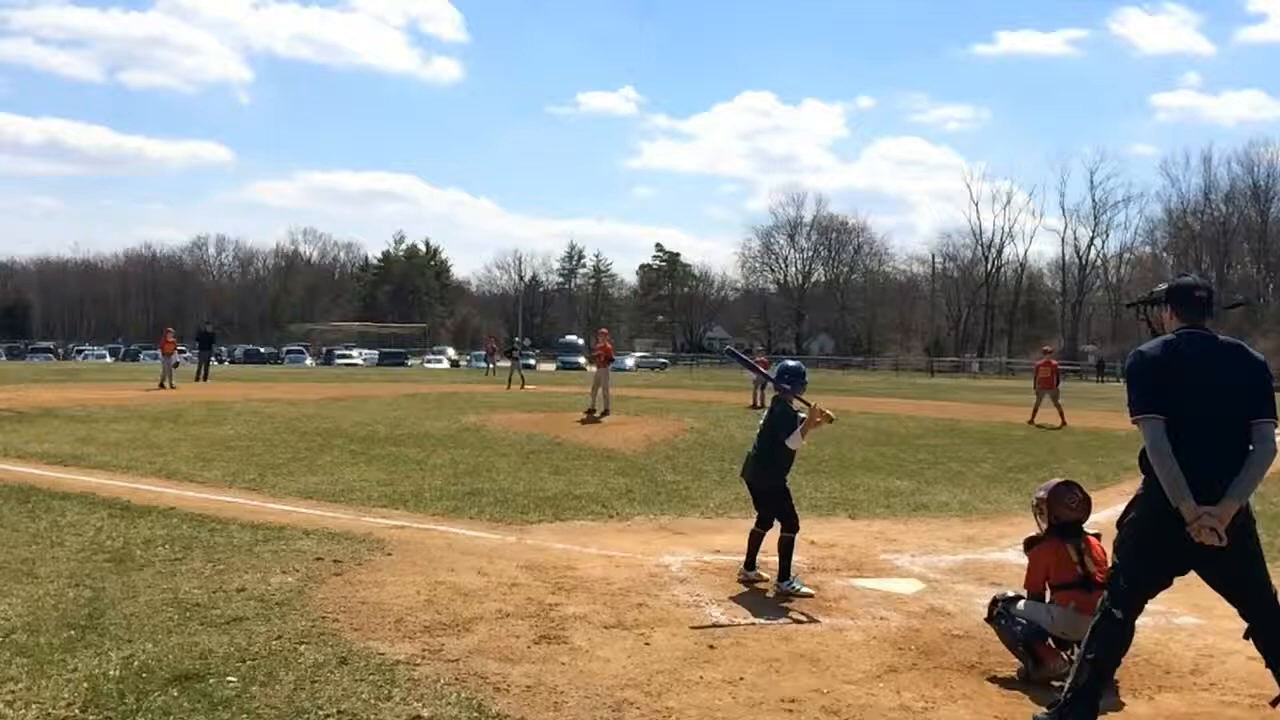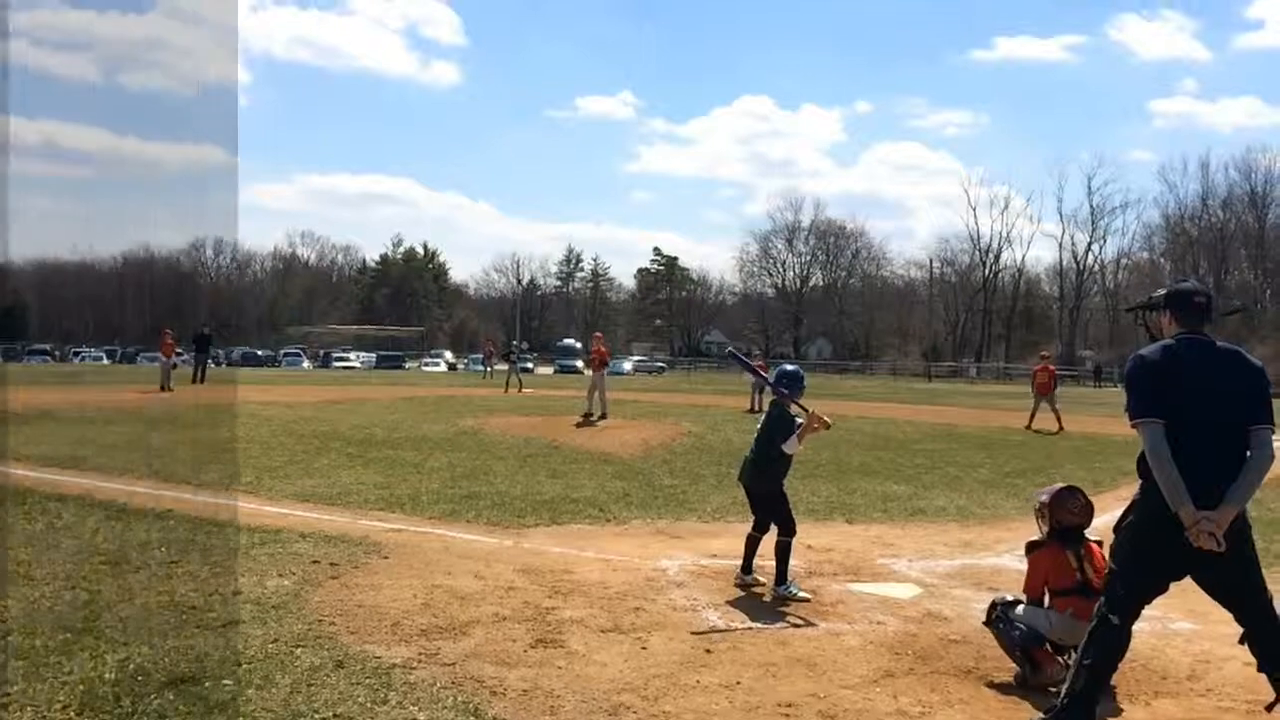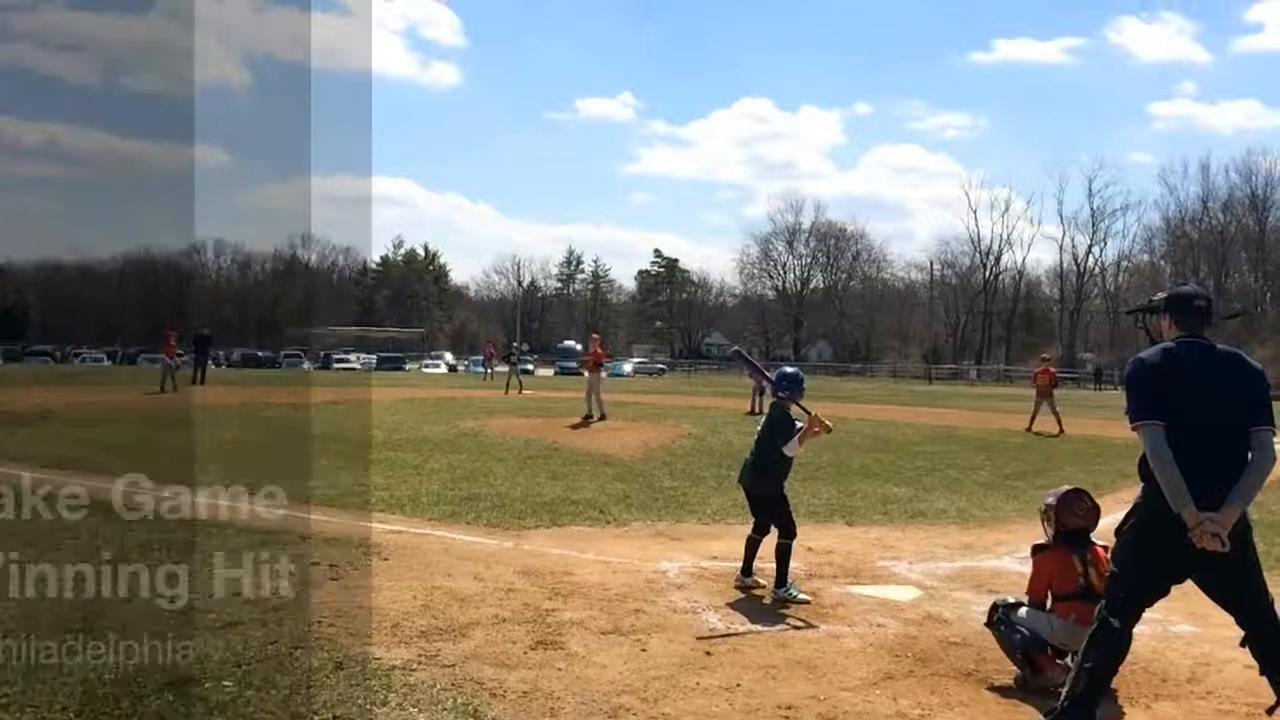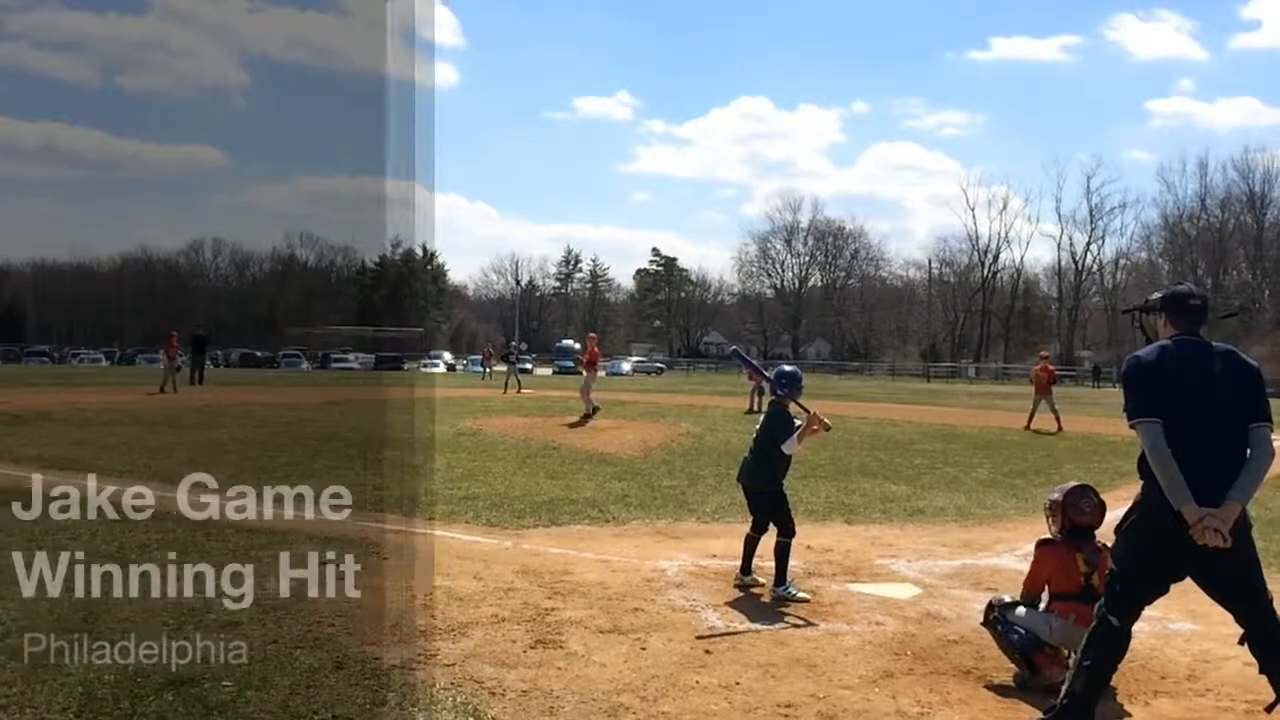
dt=0.2s
person 1, frame 1
left shoulder: (1148, 358)
left elbow: (1156, 439)
left wrist: (1188, 511)
right wrist: (1225, 509)
left hip: (1163, 508)
right hip: (1229, 513)
left knee: (1119, 608)
person 1, frame 2
left shoulder: (1148, 362)
left elbow: (1155, 444)
left wrist: (1186, 515)
right wrist: (1223, 514)
left hip: (1161, 513)
right hip: (1226, 518)
left knee: (1115, 614)
person 1, frame 3
left shoulder: (1148, 365)
left elbow: (1156, 446)
left wrist: (1189, 516)
right wrist: (1227, 516)
left hip: (1163, 516)
right hip: (1228, 520)
left knee: (1116, 617)
person 1, frame 4
left shoulder: (1144, 363)
right shoulder: (1244, 367)
left elbow: (1154, 443)
left wrist: (1191, 513)
right wrist: (1227, 512)
left hip: (1163, 513)
right hip: (1227, 517)
left knee: (1115, 615)
person 2, frame 1
left shoulder: (779, 405)
right shoulder: (784, 410)
left elbow: (799, 424)
right elbow: (792, 443)
left wrist: (818, 419)
right wrist: (811, 421)
left hip: (756, 471)
right hip: (768, 476)
left knee: (765, 519)
right knee: (790, 523)
left ankle: (748, 569)
right ankle: (784, 581)
person 2, frame 2
left shoulder: (778, 410)
right shoulder: (781, 415)
left elbow: (796, 430)
right elbow: (788, 448)
left wrist: (816, 426)
right wrist: (809, 427)
left hip: (753, 475)
right hip: (765, 480)
left knee: (762, 523)
right knee: (787, 528)
left ankle: (745, 573)
right ankle: (781, 585)
person 2, frame 3
left shoulder: (777, 412)
right shoulder: (782, 417)
left elbow: (796, 433)
right elbow: (789, 450)
left wrist: (816, 429)
right wrist: (809, 430)
left hip: (753, 478)
right hip: (765, 482)
left knee: (762, 525)
right knee: (787, 530)
left ankle: (745, 575)
right ankle: (781, 588)
person 2, frame 4
left shoulder: (775, 411)
right shoulder: (781, 415)
left elbow: (794, 432)
right elbow: (788, 448)
left wrist: (814, 427)
right wrist: (808, 427)
left hip: (752, 476)
right hip: (764, 481)
left knee: (760, 523)
right knee: (786, 528)
left ankle: (744, 574)
right ankle: (780, 586)
person 3, frame 1
left shoulder: (1042, 546)
right shoulder: (1094, 543)
left elbow: (1035, 598)
left hip: (1067, 619)
left knee: (1000, 606)
left ankle: (1046, 662)
person 3, frame 2
left shoulder: (1042, 551)
right shoulder: (1095, 549)
left elbow: (1034, 604)
left hip: (1065, 626)
left knee: (999, 610)
left ankle: (1044, 667)
person 3, frame 3
left shoulder: (1048, 554)
right shoulder: (1101, 553)
left elbow: (1036, 606)
left wrist: (1047, 642)
left hip: (1067, 631)
left knee: (1001, 611)
left ankle: (1044, 670)
person 3, frame 4
left shoulder: (1049, 550)
right shoulder: (1104, 553)
left elbow: (1028, 600)
left hip: (1063, 630)
left knee: (997, 609)
left ankle: (1043, 669)
